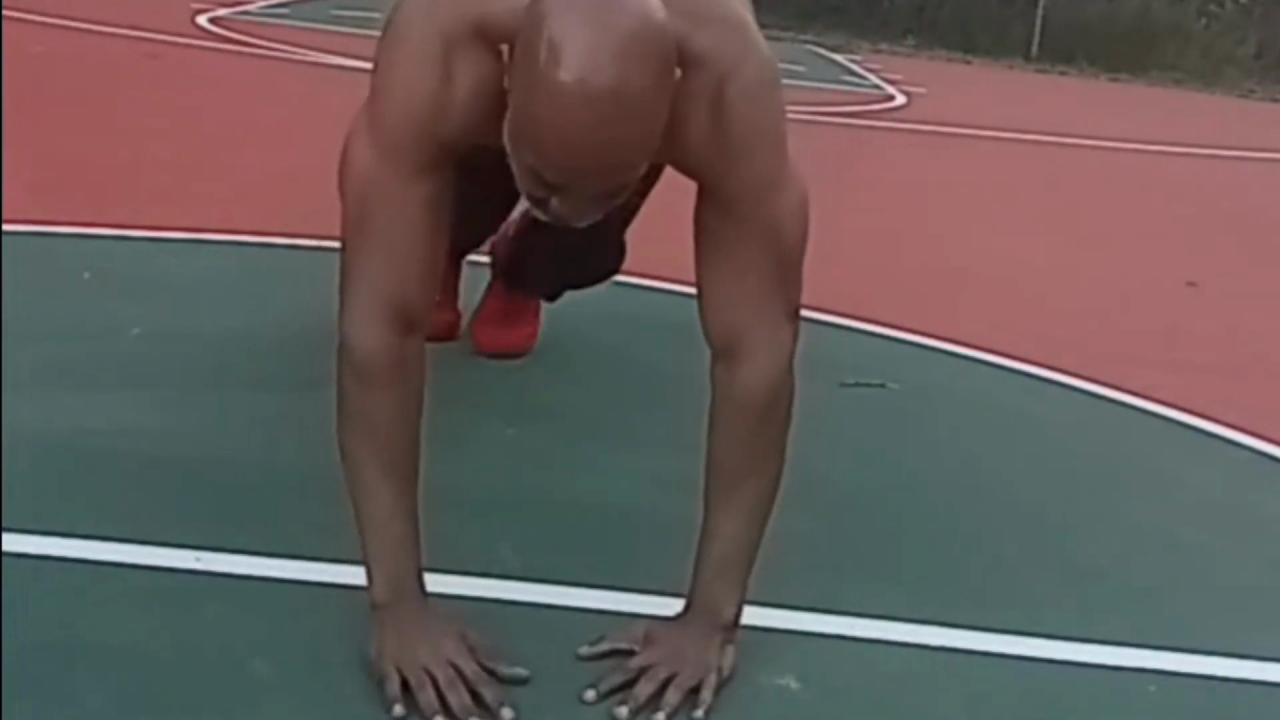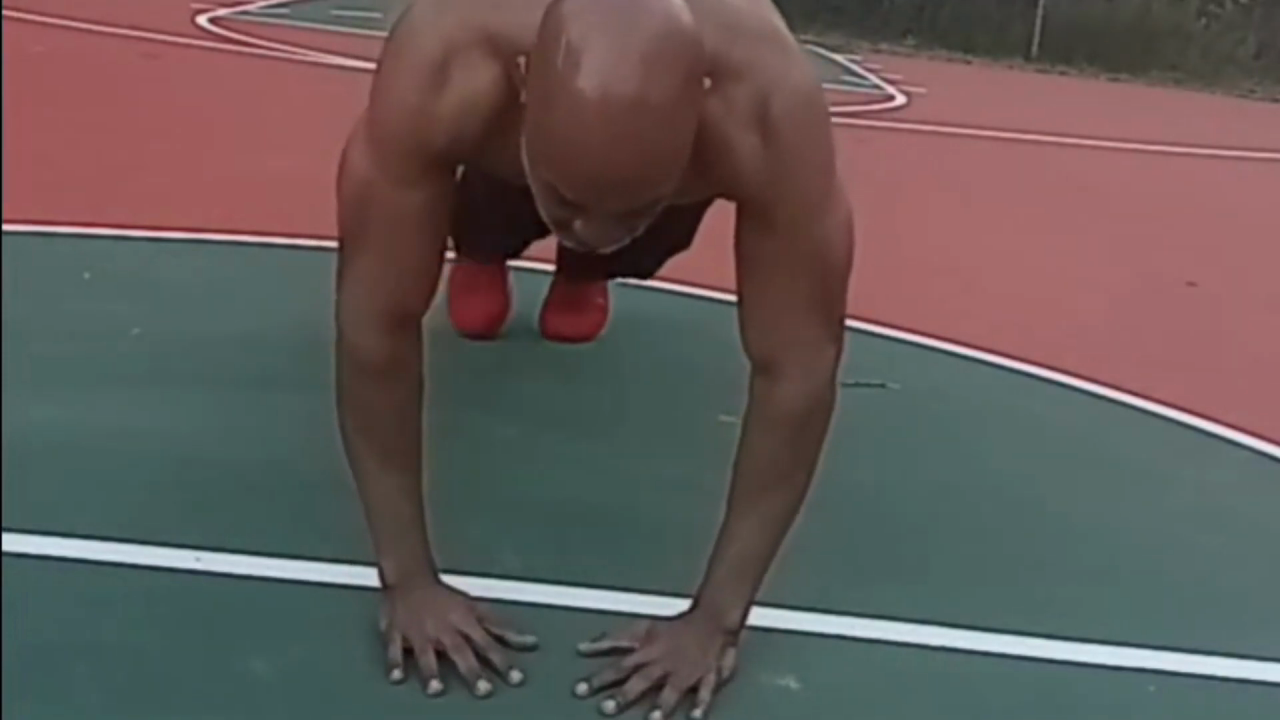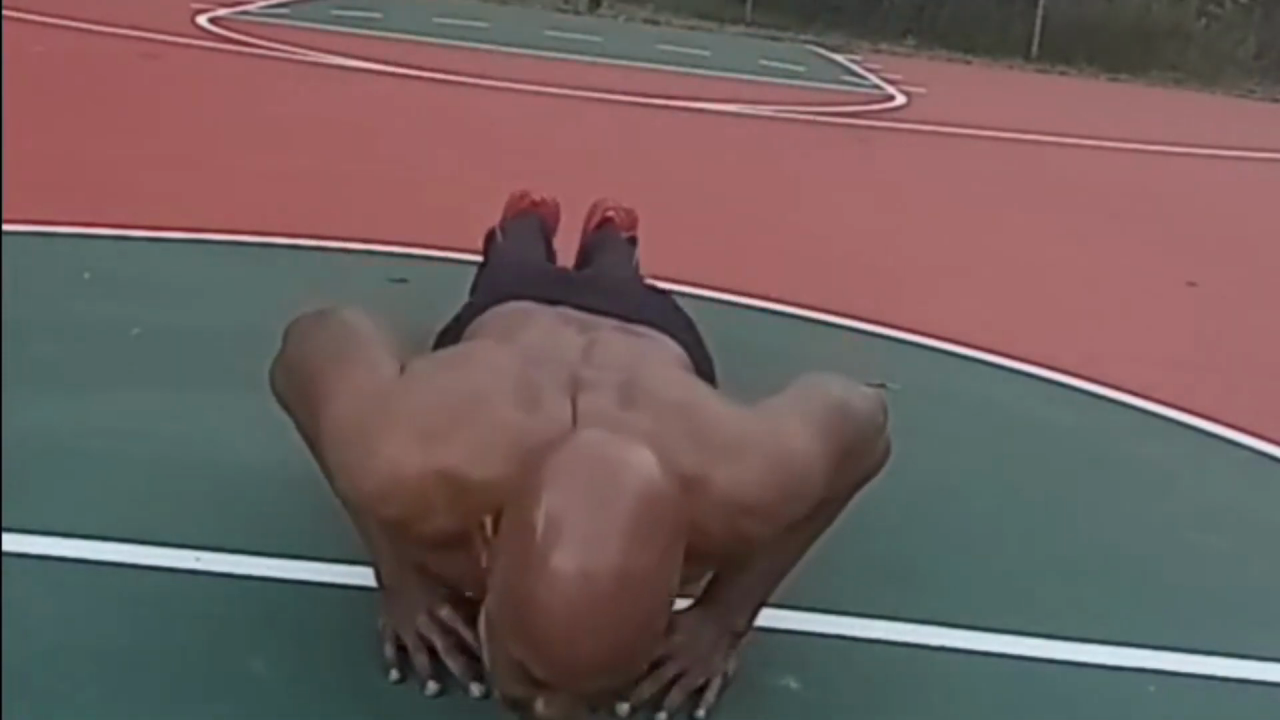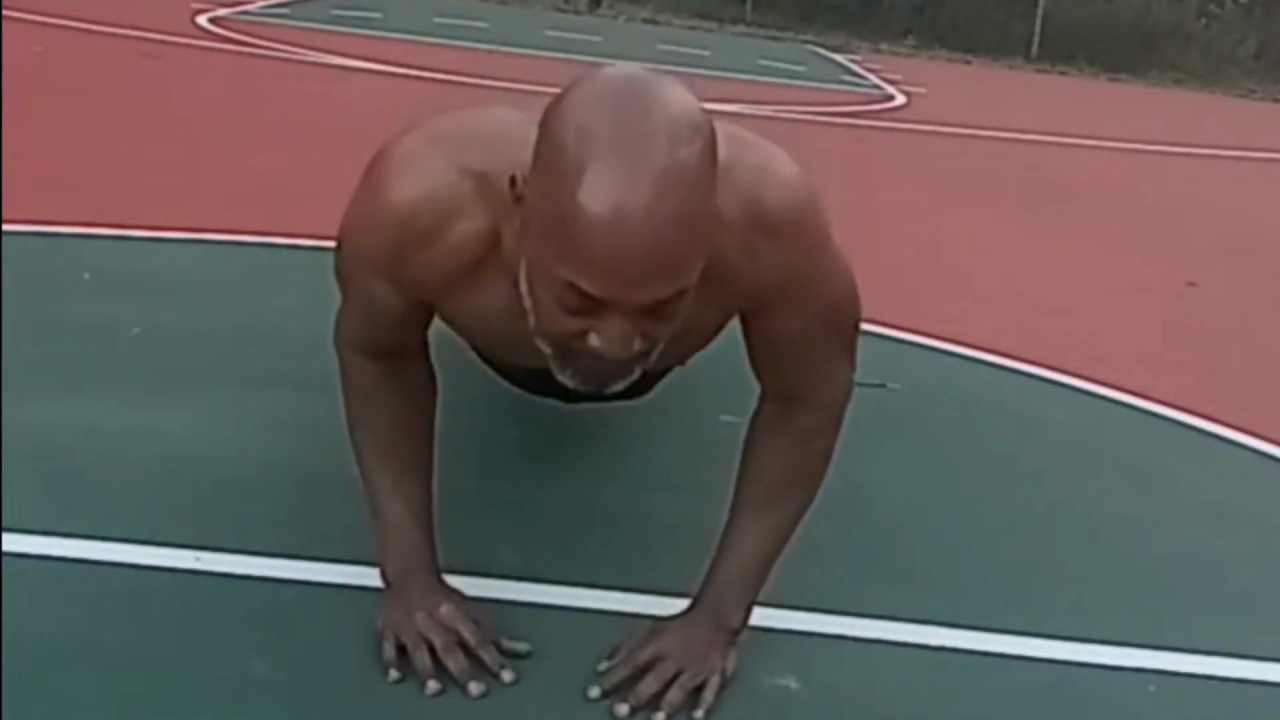
dt=0.7s
person 1, frame 1
left shoulder: (731, 87)
left elbow: (756, 351)
right elbow: (378, 328)
left wrist: (711, 615)
right wrist: (397, 601)
left ankle: (526, 269)
right ankle: (441, 260)
person 1, frame 2
left shoulder: (769, 111)
right shoulder: (443, 74)
left elbow: (797, 370)
right elbow: (377, 326)
left wrist: (718, 617)
right wrist: (407, 581)
left ankle: (585, 277)
right ankle: (484, 250)
person 1, frame 3
left shoulder: (741, 489)
right shoulder: (408, 467)
left elbow: (865, 418)
right elbow: (314, 340)
left wrist: (724, 619)
right wrist: (399, 580)
left hip: (652, 336)
right hip: (503, 324)
left ankle: (610, 235)
right ankle: (525, 224)
person 1, frame 4
left shoulder: (769, 216)
right shoulder: (419, 202)
left elbow: (807, 399)
right elbow: (375, 353)
left wrist: (721, 614)
right wrist: (408, 576)
